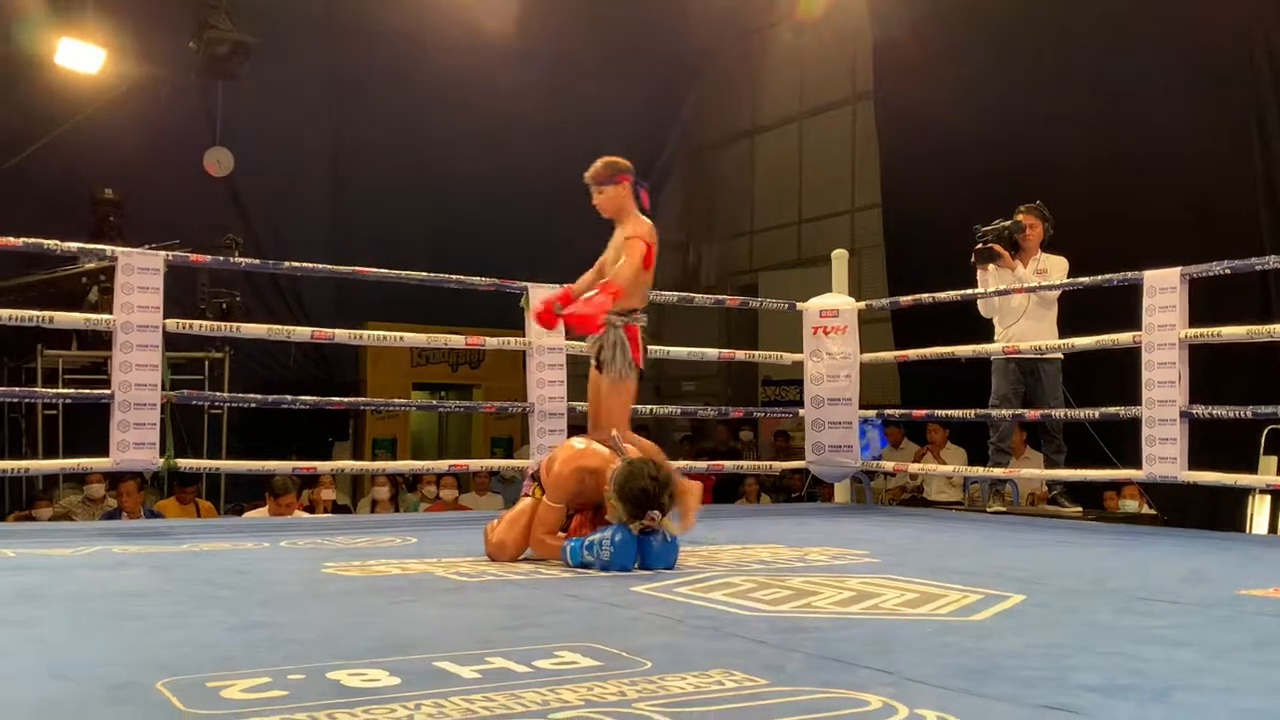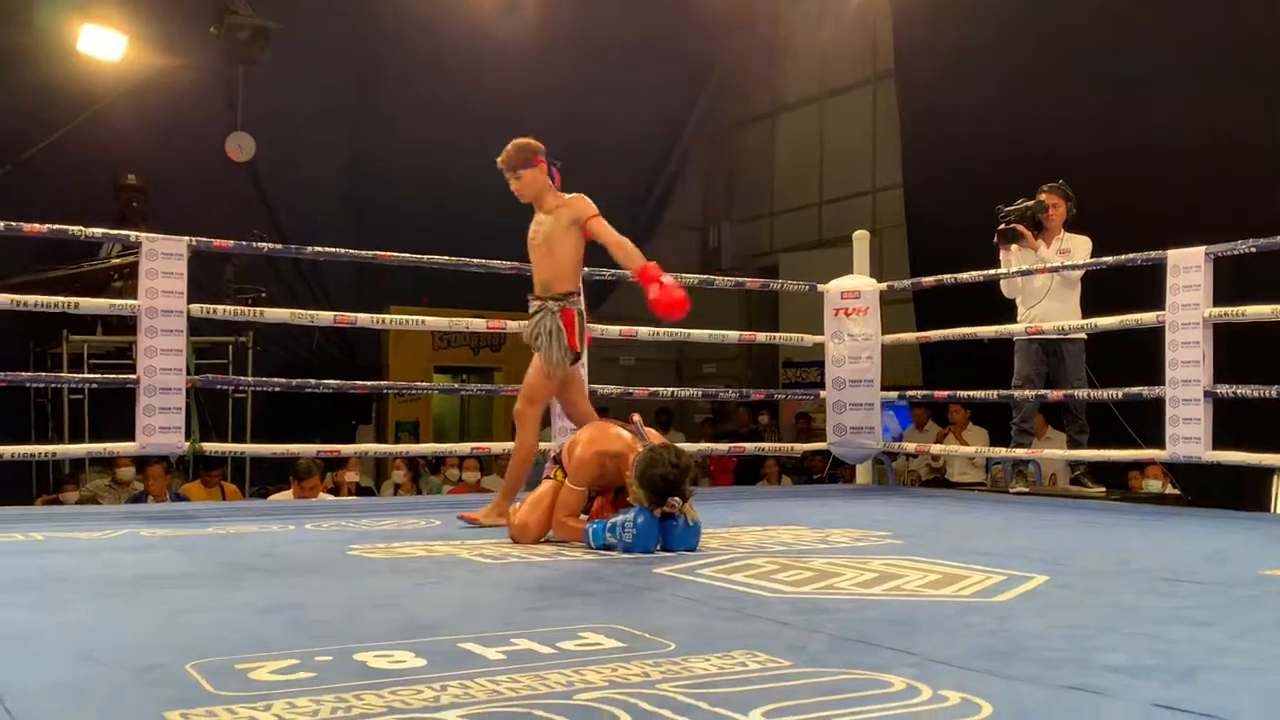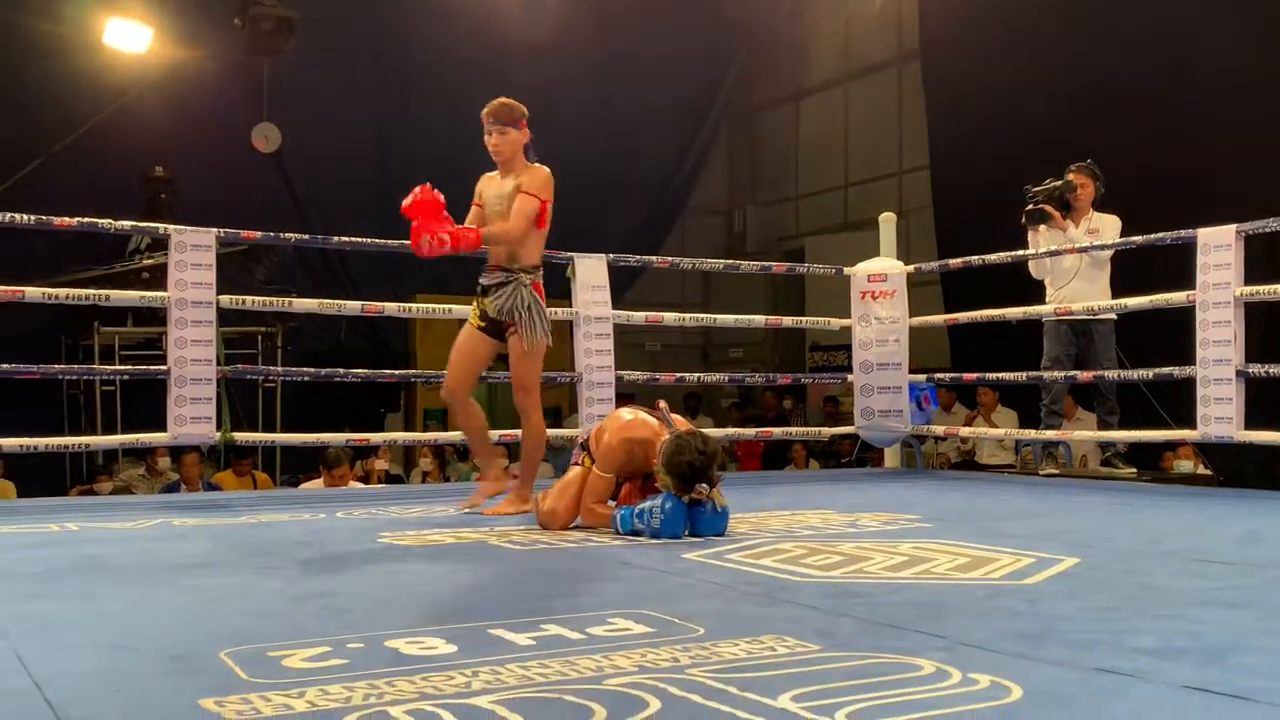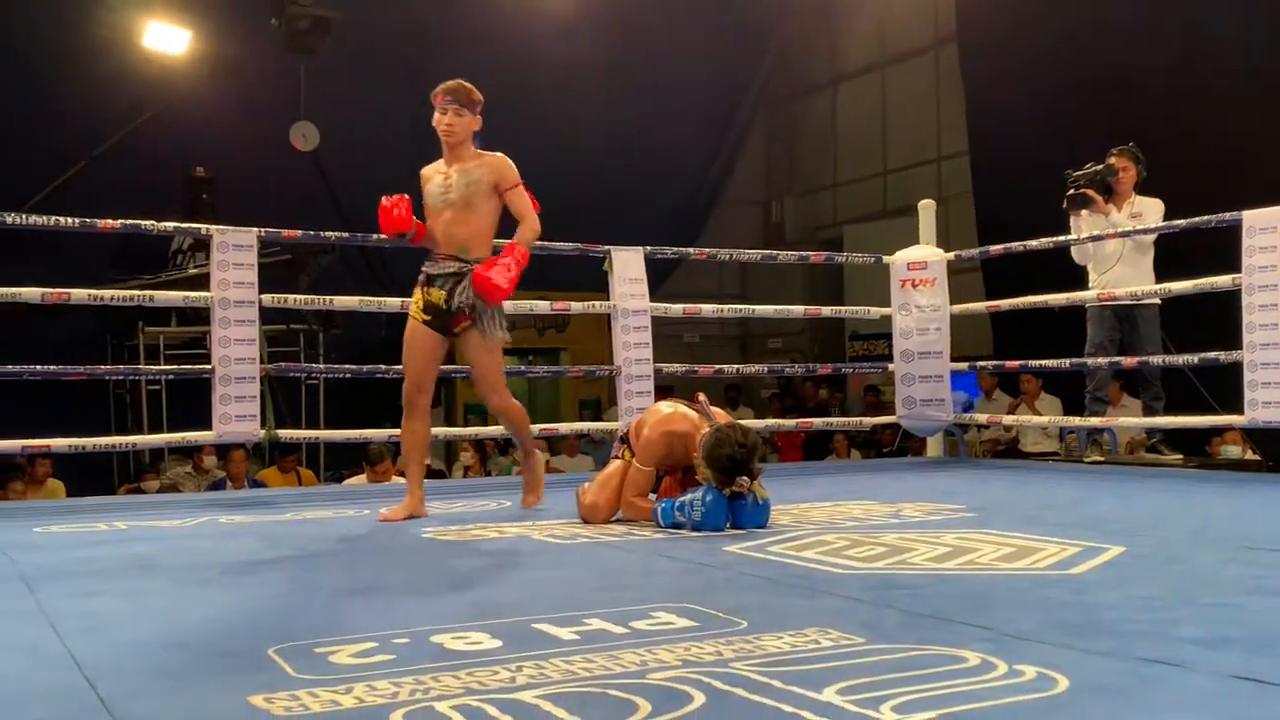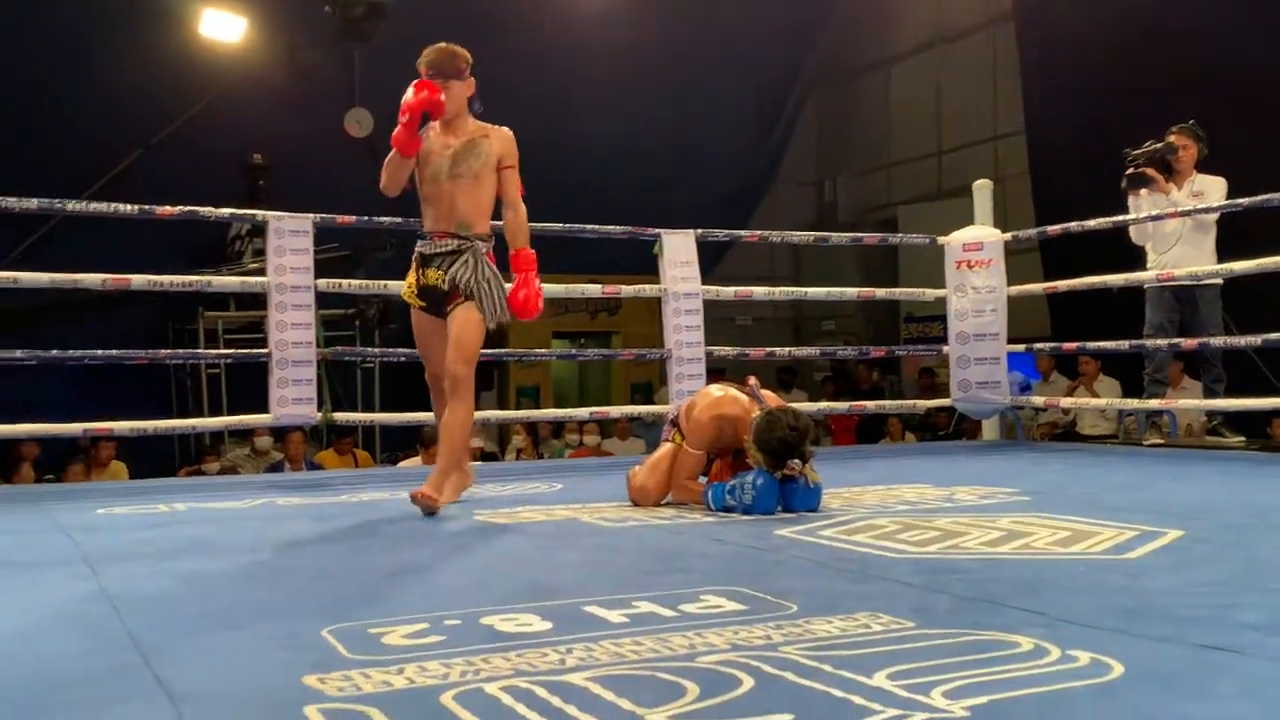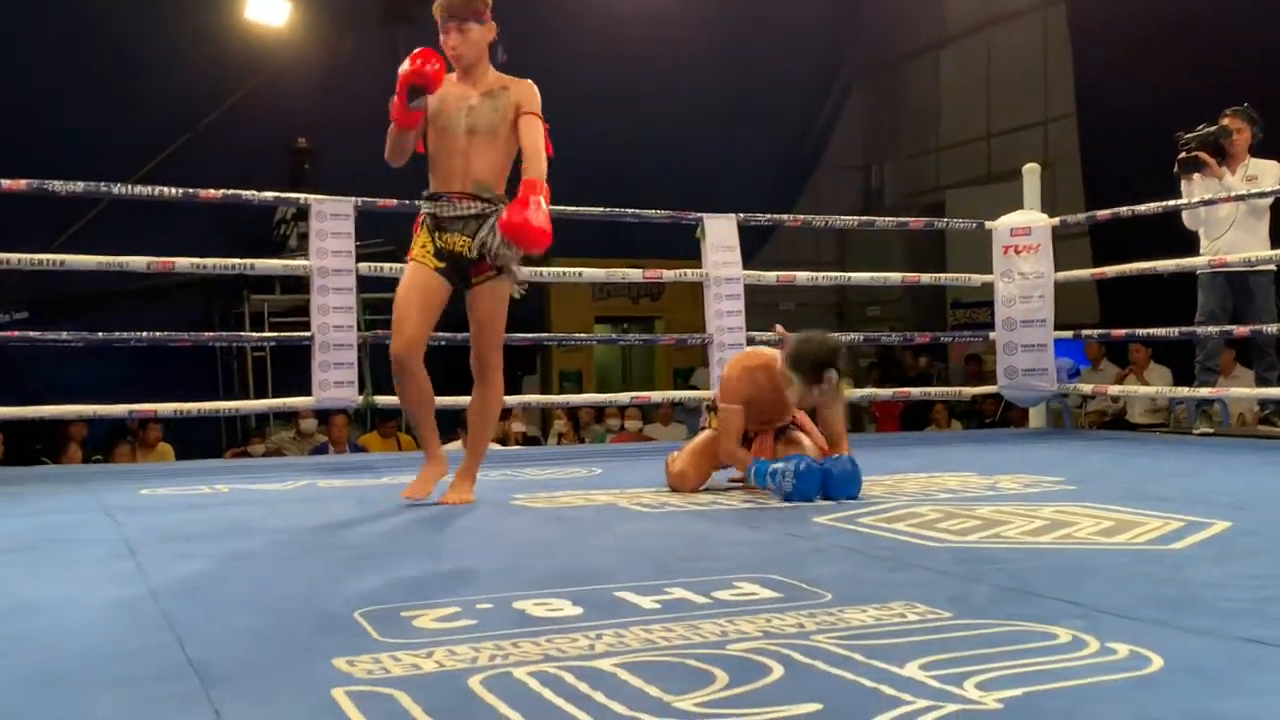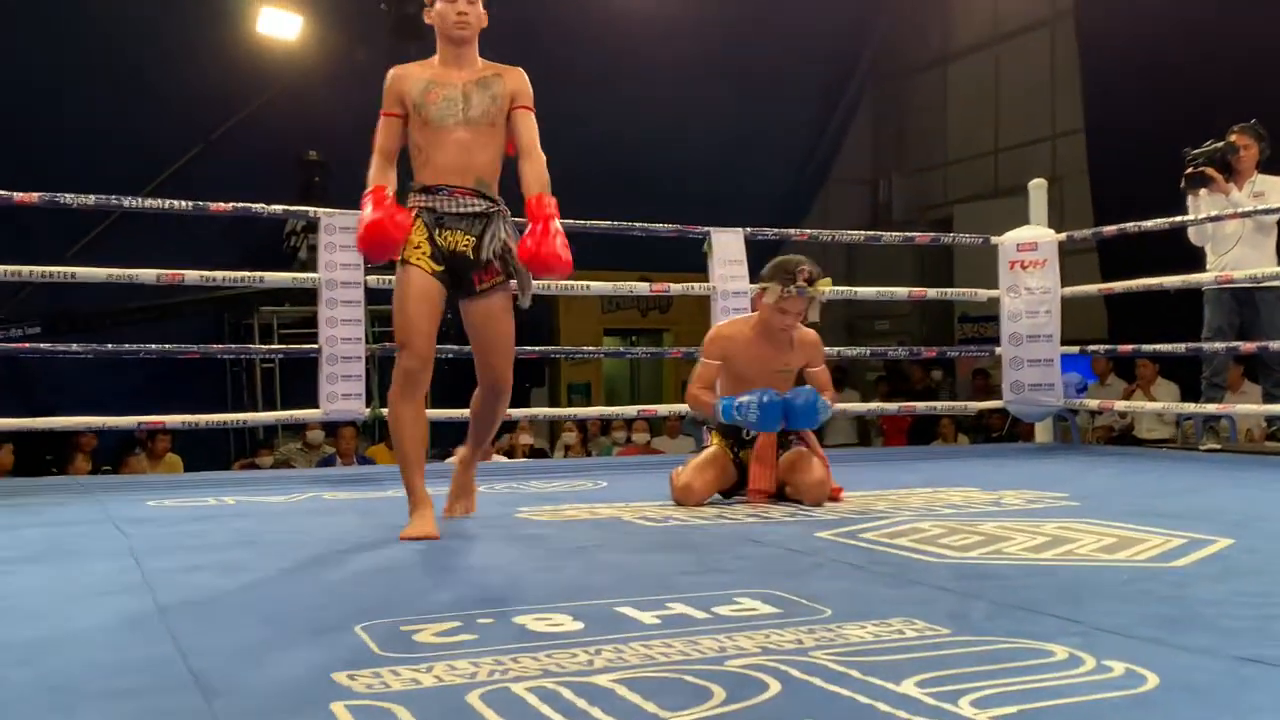
dt=0.4s
person 1, frame 1
left shoulder: (639, 228)
right shoulder: (621, 231)
left elbow: (627, 269)
right elbow: (596, 273)
left wrist: (601, 300)
right wrist: (562, 300)
left hip: (623, 334)
right hip: (607, 335)
right knee: (597, 437)
person 1, frame 2
left shoulder: (573, 206)
right shoulder: (537, 215)
left elbow: (615, 242)
left wrist: (651, 277)
left hip: (561, 317)
right hip: (544, 316)
left knee: (526, 412)
right knee: (582, 417)
left ankle: (501, 506)
person 1, frame 3
left shoulder: (538, 176)
right shoulder: (486, 183)
left elbow: (513, 231)
right elbow: (468, 234)
left wrist: (455, 239)
right wrist: (434, 220)
left hip: (523, 292)
right hip: (489, 294)
left knee: (525, 399)
right knee: (453, 392)
left ankle: (523, 492)
right ankle: (491, 474)
person 1, frame 4
left shoulder: (496, 166)
right shoulder: (428, 174)
left elbow: (531, 224)
left wrist: (509, 264)
right wrist: (409, 228)
left hip: (476, 289)
right hip: (430, 285)
left knee: (493, 394)
right knee: (415, 394)
left ankle: (531, 460)
right ankle: (414, 496)
person 1, frame 5
left shoulder: (498, 139)
right shoulder: (420, 137)
left elbow: (513, 208)
right elbow: (389, 187)
left wrist: (525, 270)
right wrist: (409, 128)
left hip: (472, 261)
right hip: (426, 262)
left knee: (458, 375)
right knee: (437, 380)
left ankle: (439, 481)
right ankle: (459, 470)
person 1, frame 6
left shoulder: (519, 92)
right shoulder: (430, 90)
left elbow: (535, 155)
right elbow: (395, 157)
left wrist: (532, 203)
right wrist: (407, 103)
left hip: (489, 228)
right hip: (434, 227)
left knee: (486, 362)
right knee: (403, 351)
left ankle: (467, 475)
right ankle: (433, 456)
person 1, frame 7
left shoulder: (511, 81)
right shoulder: (403, 79)
left elbow: (531, 154)
right elbow: (383, 158)
left wrist: (545, 221)
right wrist: (376, 207)
left hip: (487, 228)
right hip: (424, 226)
left knee: (497, 378)
right knee: (413, 366)
left ankle: (468, 461)
right ankle: (420, 505)
person 2, frame 1
left shoulder: (1057, 263)
right shoulder: (998, 266)
left elbow: (1049, 294)
right elbow: (988, 311)
left wrist: (1014, 268)
right wrist: (983, 271)
left hip: (1045, 356)
right hip: (1007, 355)
left knee: (1052, 424)
right knee: (1001, 424)
left ankle: (1056, 490)
right ankle: (996, 491)
person 2, frame 2
left shoulder: (1080, 243)
right shoulder: (1021, 246)
left elbow: (1072, 274)
right elbow: (1010, 291)
left wrist: (1037, 248)
right wrist: (1005, 252)
left hip: (1069, 336)
right hip: (1030, 335)
left knee: (1075, 405)
right knee: (1024, 404)
left ankle: (1079, 470)
right ankle: (1019, 472)
person 2, frame 3
left shoulder: (1109, 222)
right shoulder: (1049, 226)
left elbow: (1101, 254)
right elbow: (1039, 272)
left wrist: (1066, 228)
right wrist: (1034, 232)
left hip: (1098, 316)
right hip: (1059, 316)
left knee: (1105, 385)
right knee: (1053, 386)
left ankle: (1109, 452)
right ankle: (1049, 453)
person 2, frame 4
left shoulder: (1152, 206)
right shoulder: (1091, 211)
left elbow: (1144, 238)
right elbow: (1081, 258)
left wrist: (1108, 213)
right wrist: (1076, 217)
left hip: (1142, 301)
right hip: (1102, 302)
left knee: (1150, 370)
right knee: (1098, 371)
left ankle: (1155, 438)
right ankle: (1094, 440)
person 2, frame 5
left shoulder: (1214, 184)
right shoulder: (1150, 190)
left elbow: (1205, 217)
right elbow: (1140, 238)
left wrist: (1168, 192)
right wrist: (1135, 197)
left hip: (1203, 282)
right hip: (1161, 283)
left knee: (1212, 352)
right knee: (1157, 353)
left ankle: (1216, 420)
right ankle: (1153, 423)
person 2, frame 6
right shoulder: (1204, 174)
right elbow: (1192, 223)
left wrist: (1221, 176)
right wrist: (1187, 181)
right hip: (1214, 269)
right knee: (1208, 341)
right ankle: (1203, 411)
person 2, frame 7
right shoulder: (1209, 191)
right elbow: (1199, 239)
left wrist: (1228, 191)
right wrist: (1194, 197)
right hip: (1220, 285)
right knee: (1215, 358)
right ankle: (1209, 428)
person 3, frame 1
left shoulder: (647, 473)
right shoulder: (571, 471)
right elbow: (540, 539)
left hip: (592, 504)
right hip: (548, 488)
right knee: (502, 548)
right ankle: (500, 524)
person 3, frame 2
left shoulder: (665, 458)
right shoulder: (592, 456)
right elbow: (561, 522)
left wrist: (680, 513)
right wrist: (607, 534)
right hip: (568, 470)
right knee: (524, 531)
right ankle: (521, 507)
person 3, frame 3
left shoulder: (691, 441)
right shoulder: (619, 442)
right elbow: (589, 509)
left wrist: (709, 497)
right wrist: (634, 520)
left hip: (643, 471)
right hip: (595, 456)
right knee: (552, 517)
right ankle: (549, 494)
person 3, frame 4
left shoulder: (731, 435)
right shoulder: (659, 435)
right elbow: (630, 502)
right hip: (637, 450)
right knee: (594, 510)
left ankle: (666, 493)
right ankle: (587, 489)
person 3, frame 5
left shoulder: (783, 418)
right shoulder: (710, 418)
right elbow: (680, 486)
left wrist: (801, 476)
right wrist: (726, 495)
left hip: (734, 447)
right hip: (686, 433)
right knee: (644, 493)
right ankle: (638, 473)
person 3, frame 6
left shoulder: (821, 381)
right shoulder: (742, 370)
left elbow: (838, 439)
right elbow: (728, 447)
left hip: (780, 429)
right hip: (727, 423)
right knee: (681, 478)
right ankle: (677, 457)
person 3, frame 7
left shoulder: (809, 342)
right shoulder: (725, 335)
left elbow: (826, 393)
right elbow: (695, 394)
left wrist: (817, 406)
right wrist: (733, 409)
left hip: (782, 437)
right hip: (731, 437)
left knee: (817, 489)
right knee: (686, 492)
left ankle: (772, 485)
right ankle: (733, 477)
